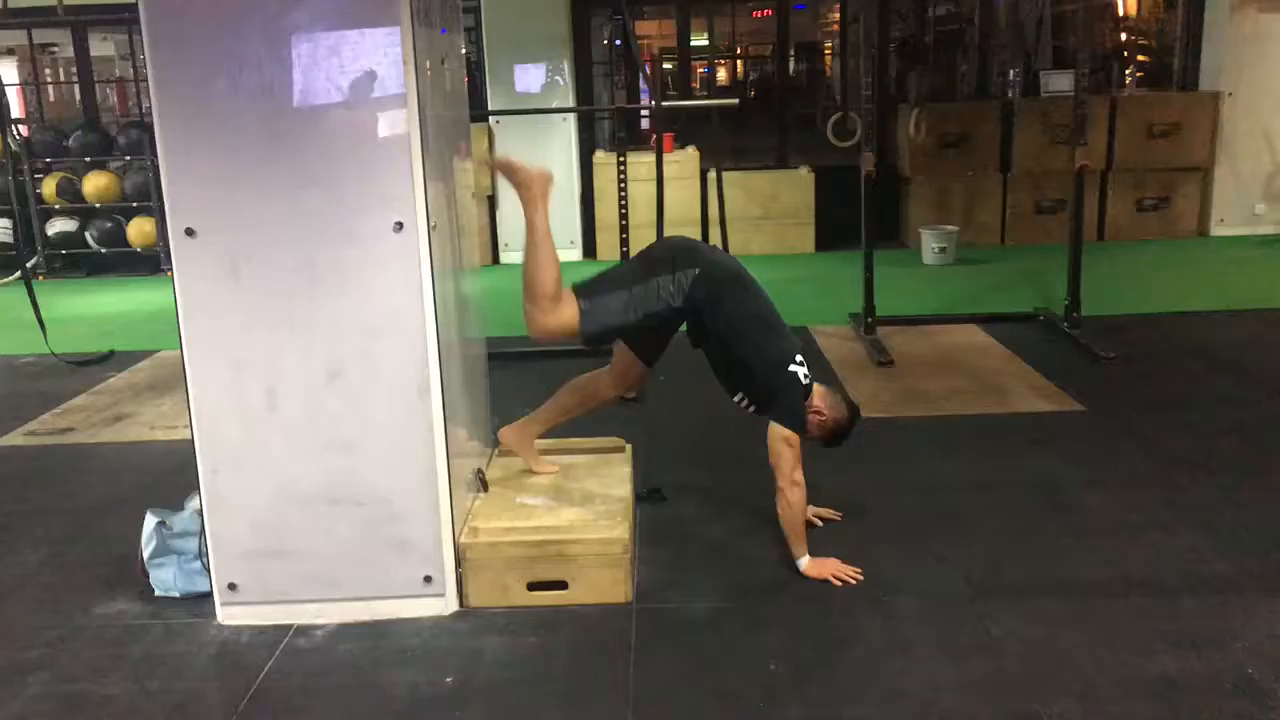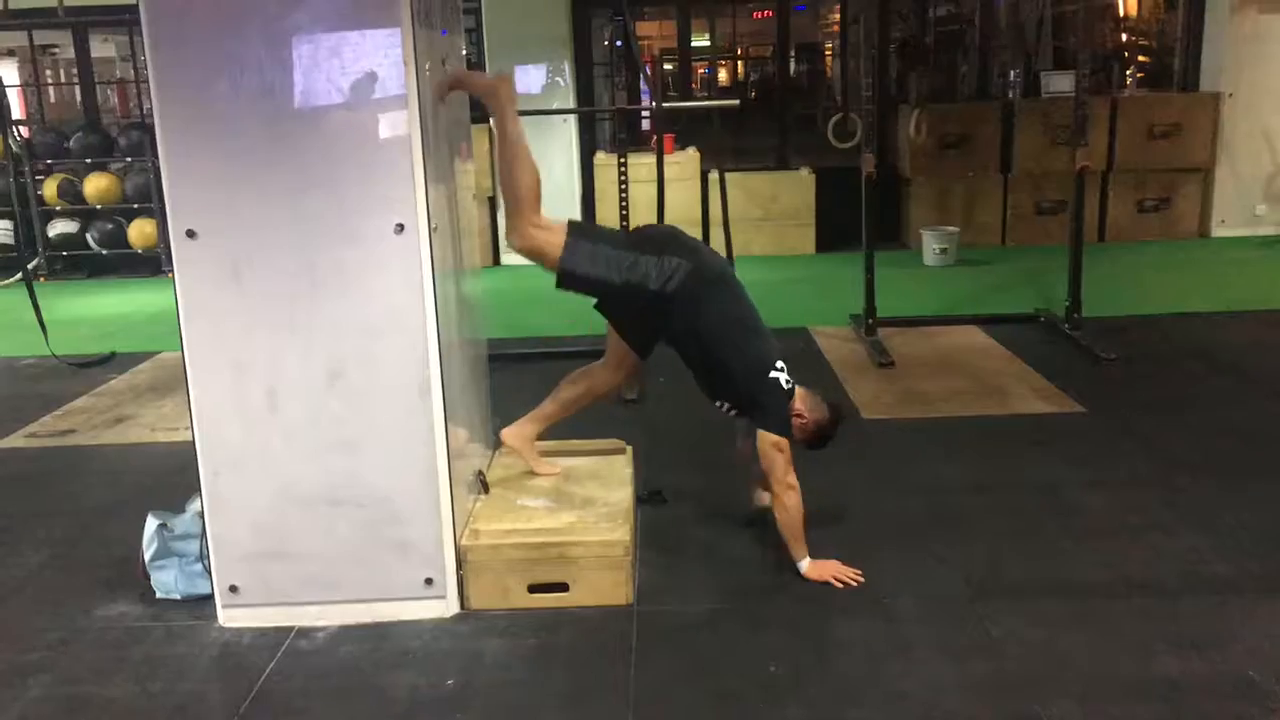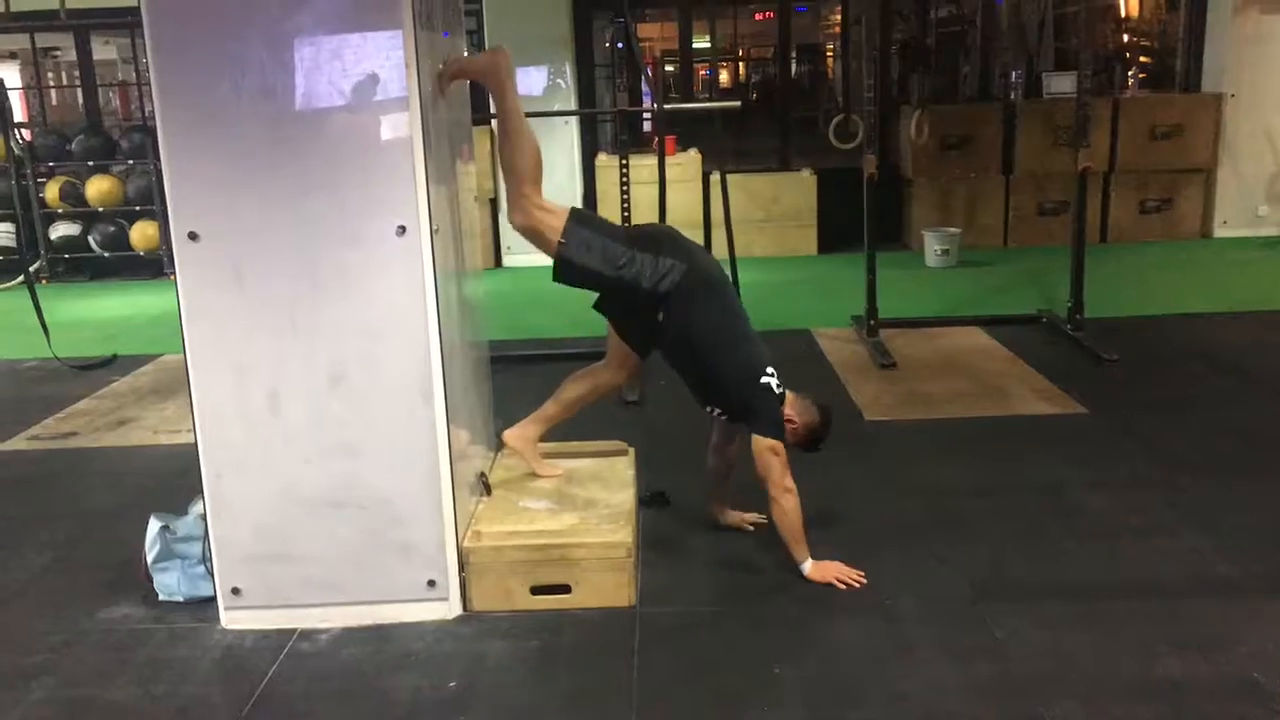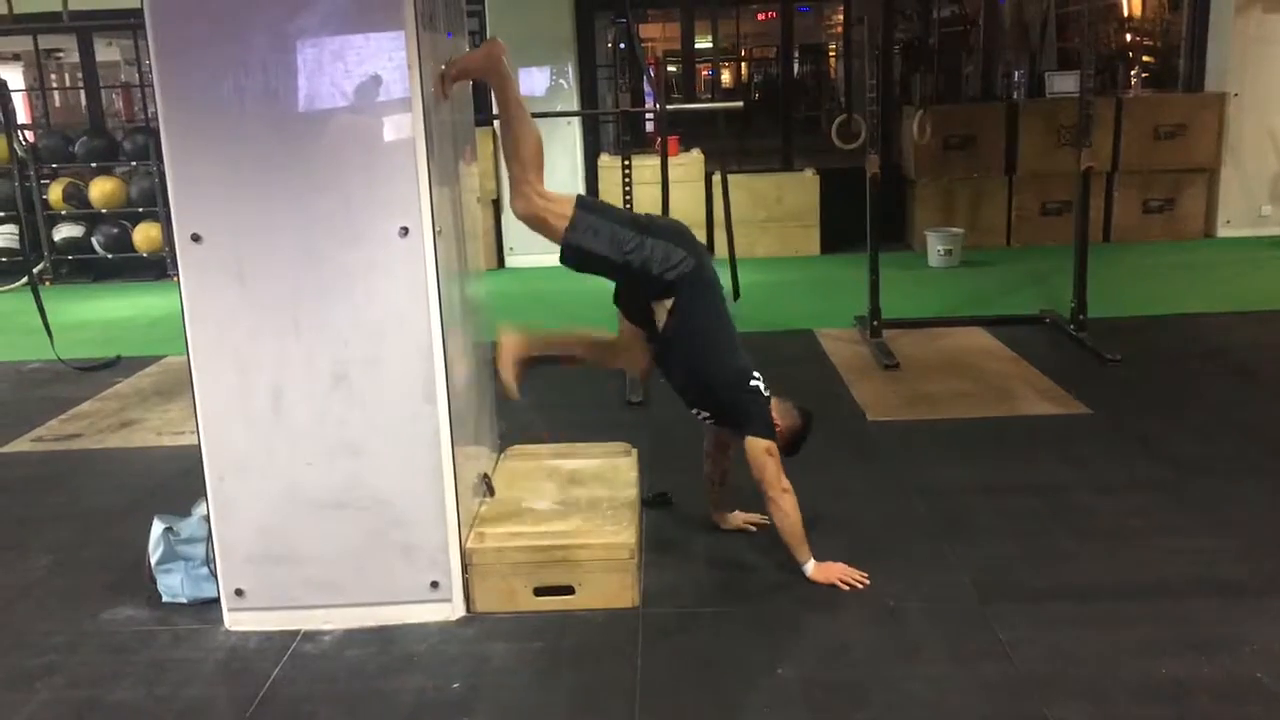
dt=0.2s
person 1, frame 1
left shoulder: (792, 381)
right shoulder: (789, 394)
right elbow: (790, 483)
left wrist: (797, 506)
right wrist: (805, 559)
left hip: (689, 268)
right hip: (686, 278)
left knee: (622, 376)
right knee: (546, 320)
left ankle: (523, 433)
right ankle: (535, 194)
person 1, frame 2
left shoulder: (767, 388)
right shoulder: (772, 396)
right elbow: (784, 487)
left wrist: (756, 486)
right wrist: (805, 563)
left hip: (671, 276)
right hip: (671, 275)
left knee: (615, 368)
right knee: (526, 233)
left ankle: (524, 430)
right ankle: (500, 100)
person 1, frame 3
left shoulder: (748, 396)
right shoulder: (763, 404)
left elbow: (723, 441)
right elbow: (781, 490)
left wrist: (721, 508)
right wrist: (808, 565)
left hip: (671, 274)
right hip: (665, 275)
left knee: (617, 369)
right knee: (528, 210)
left ankle: (529, 431)
right ankle: (498, 76)
person 1, frame 4
left shoulder: (734, 398)
right shoulder: (751, 407)
left elbow: (716, 451)
right elbow: (778, 491)
left wrist: (720, 512)
right wrist: (811, 564)
left hip: (666, 267)
right hip: (667, 266)
left knee: (636, 358)
right knee: (531, 201)
left ankle: (525, 344)
right ankle: (498, 70)
